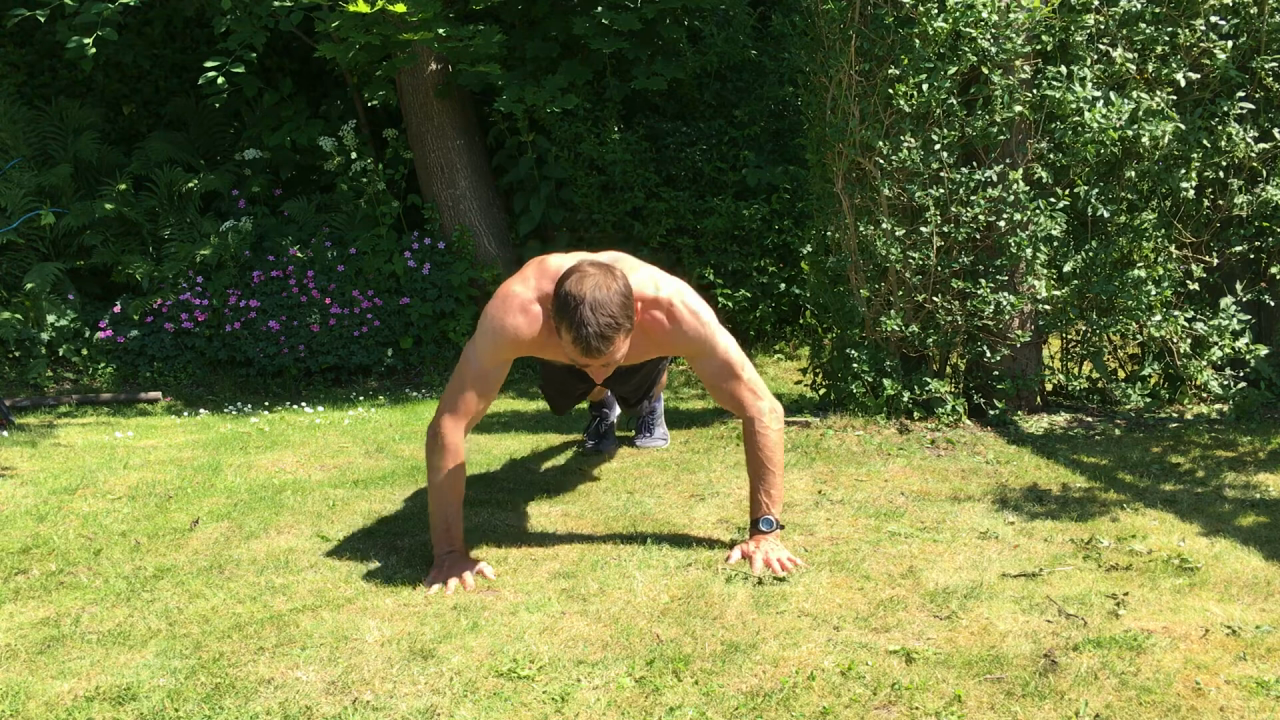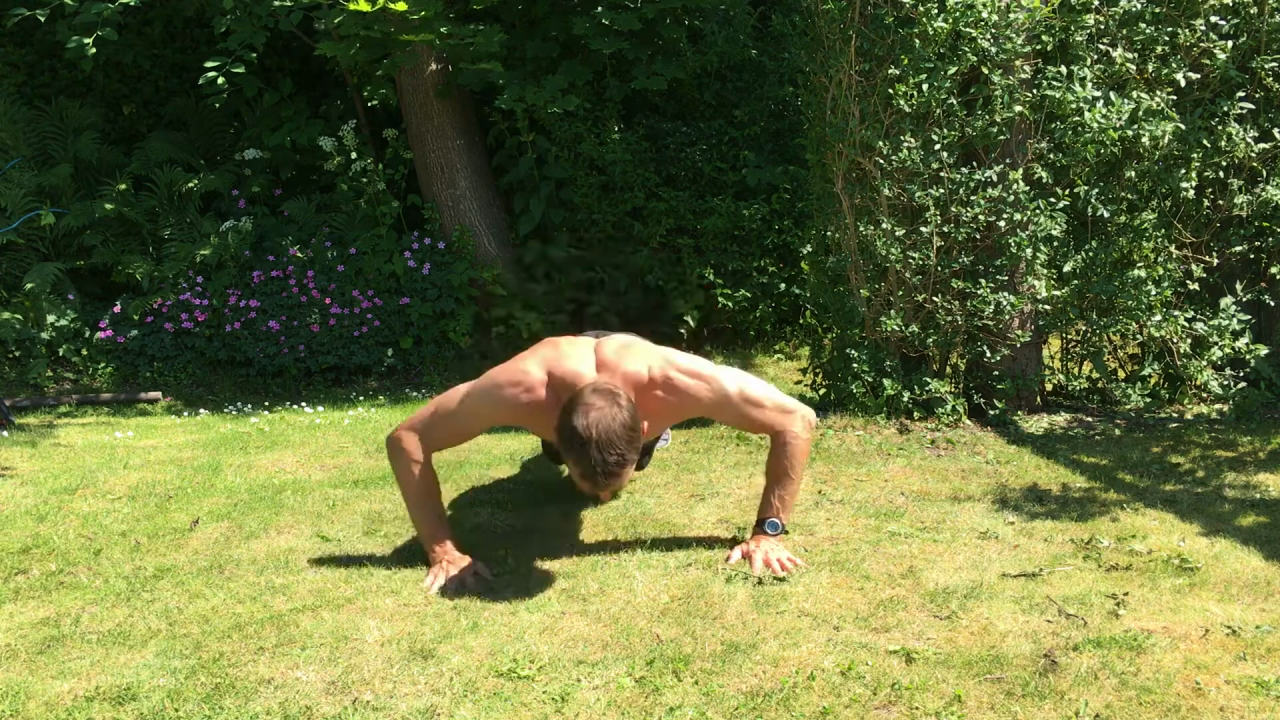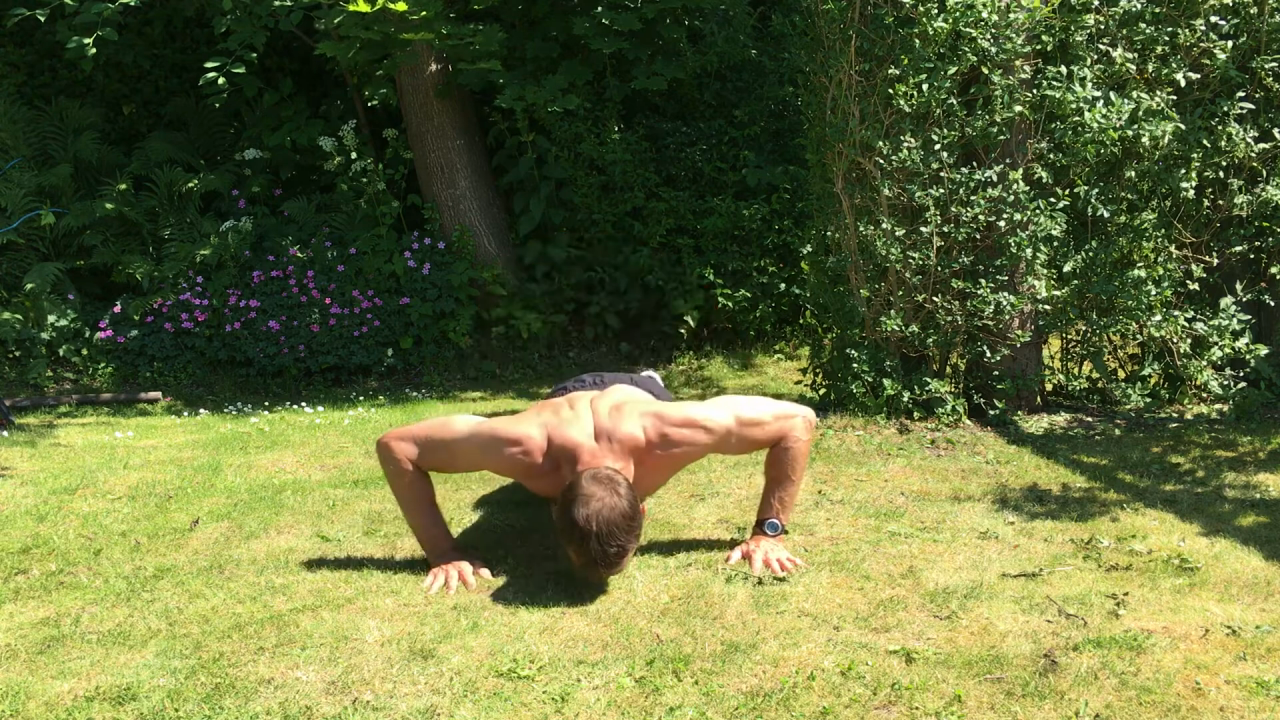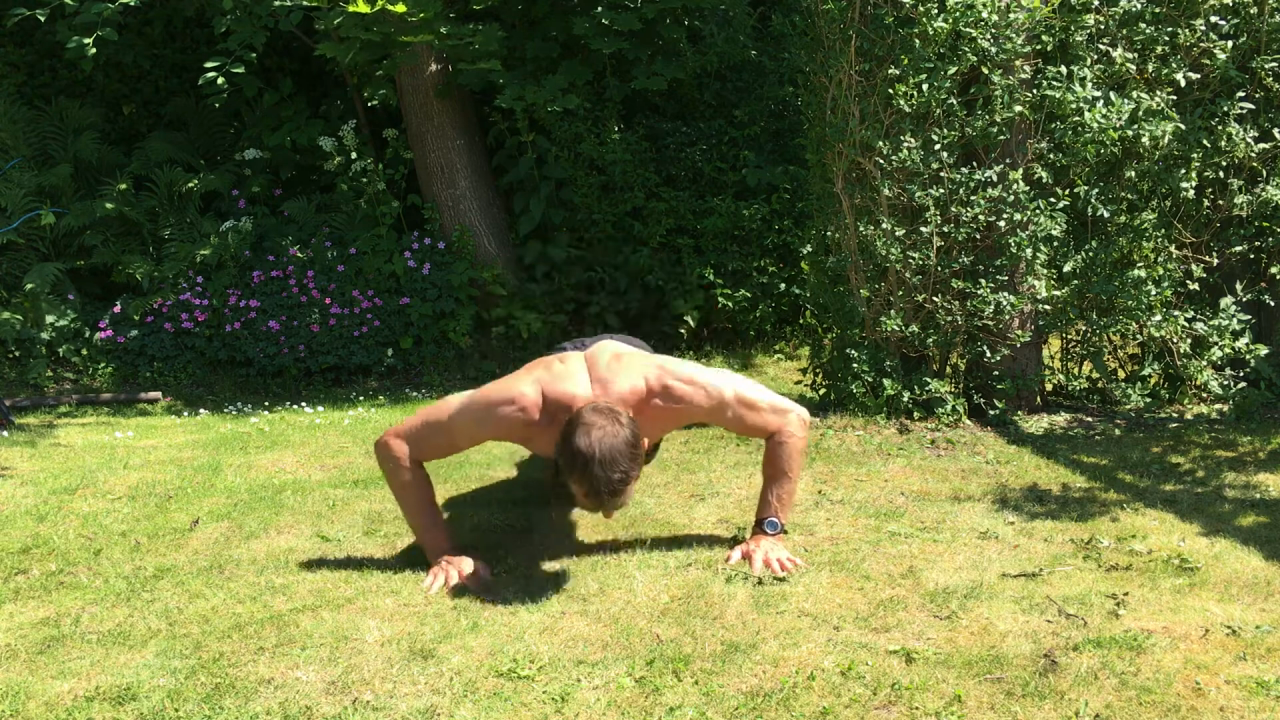
dt=0.3s
person 1, frame 1
left shoulder: (675, 311)
right shoulder: (518, 313)
left elbow: (763, 411)
right elbow: (449, 425)
left wrist: (765, 531)
right wrist: (449, 552)
left hip: (643, 343)
right hip: (561, 347)
left knee: (641, 397)
left ankle: (650, 404)
right ankle: (603, 403)
person 1, frame 2
left shoulder: (674, 384)
right shoulder: (524, 390)
left elbow: (798, 421)
right elbow: (404, 440)
left wrist: (768, 531)
right wrist: (442, 549)
person 1, frame 3
left shoulder: (669, 436)
right shoulder: (525, 449)
left elbow: (800, 422)
right elbow: (393, 446)
left wrist: (769, 532)
right wrist: (442, 554)
left hip: (636, 394)
right hip: (571, 398)
left ankle: (648, 384)
person 1, frame 4
left shoulder: (676, 391)
right shoulder: (518, 407)
left elbow: (795, 420)
right elbow: (392, 445)
left wrist: (768, 530)
right wrist: (443, 554)
left hip: (624, 355)
